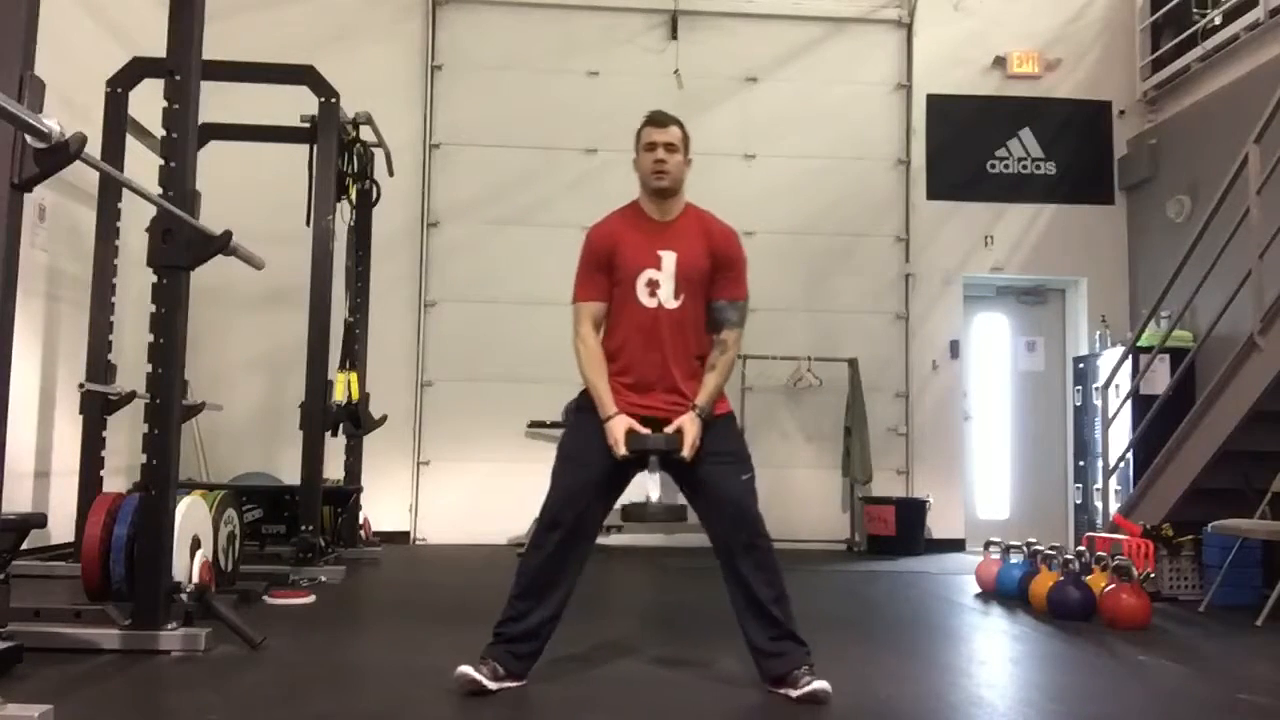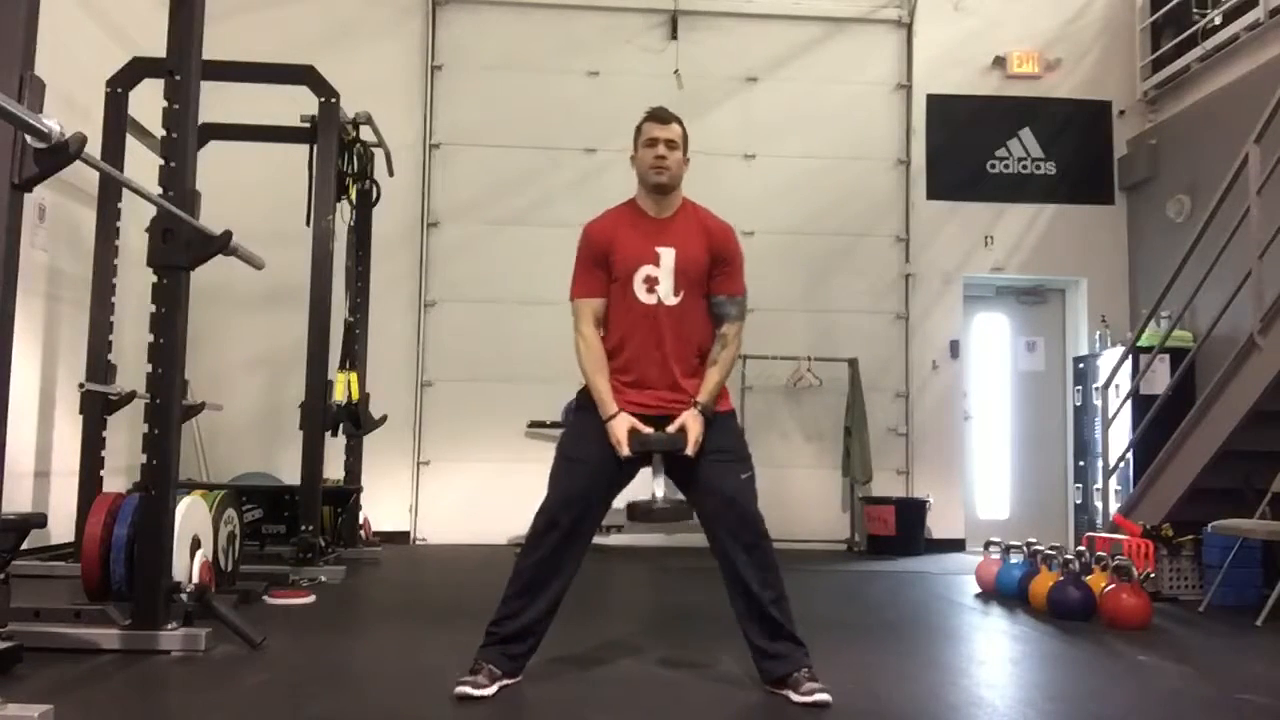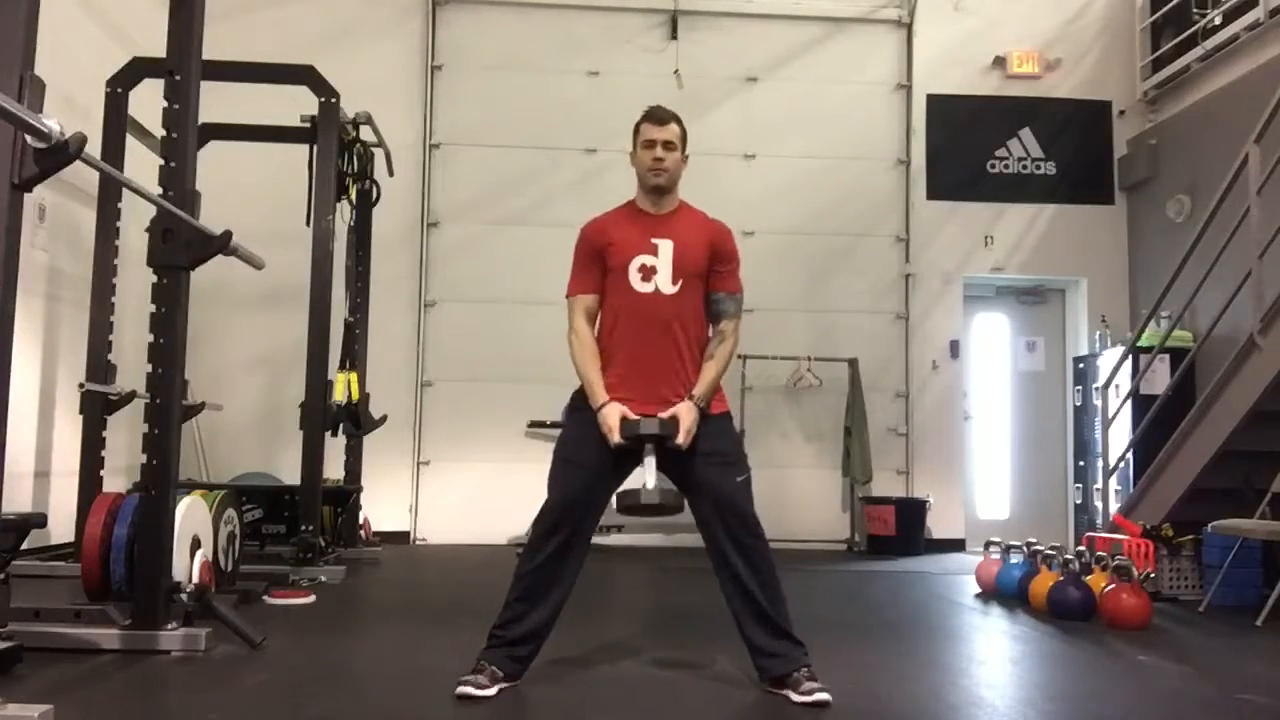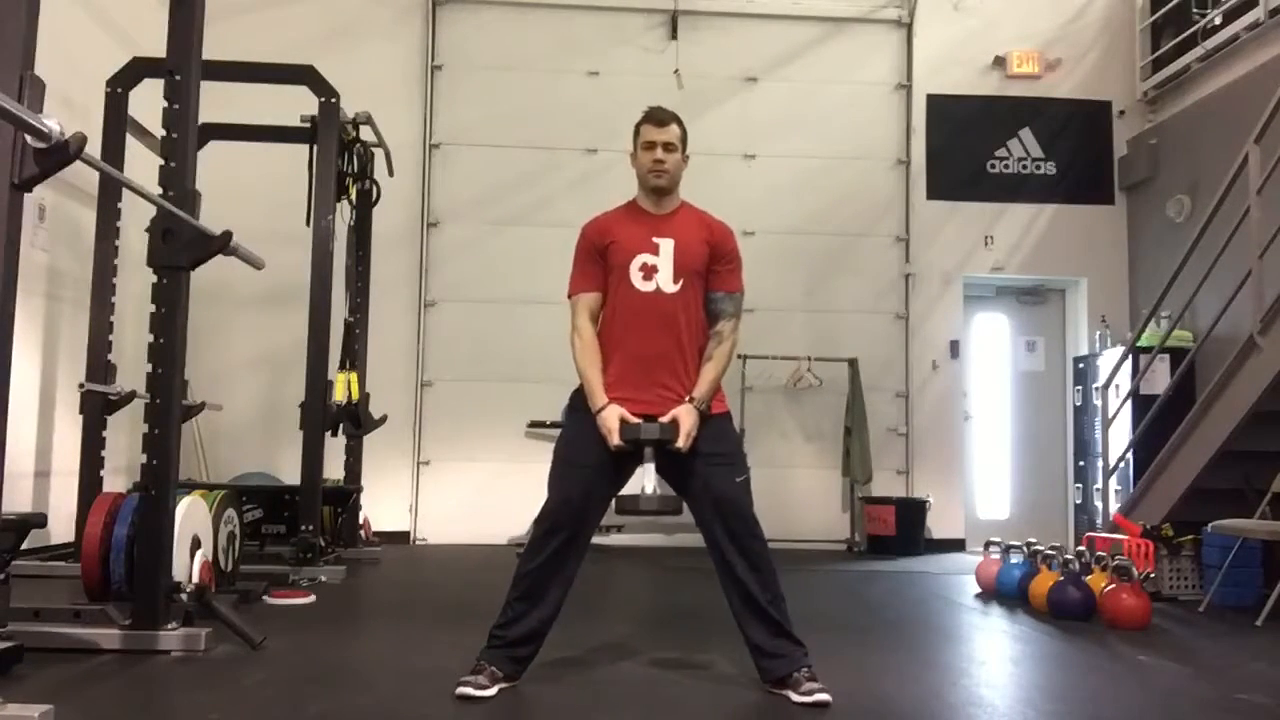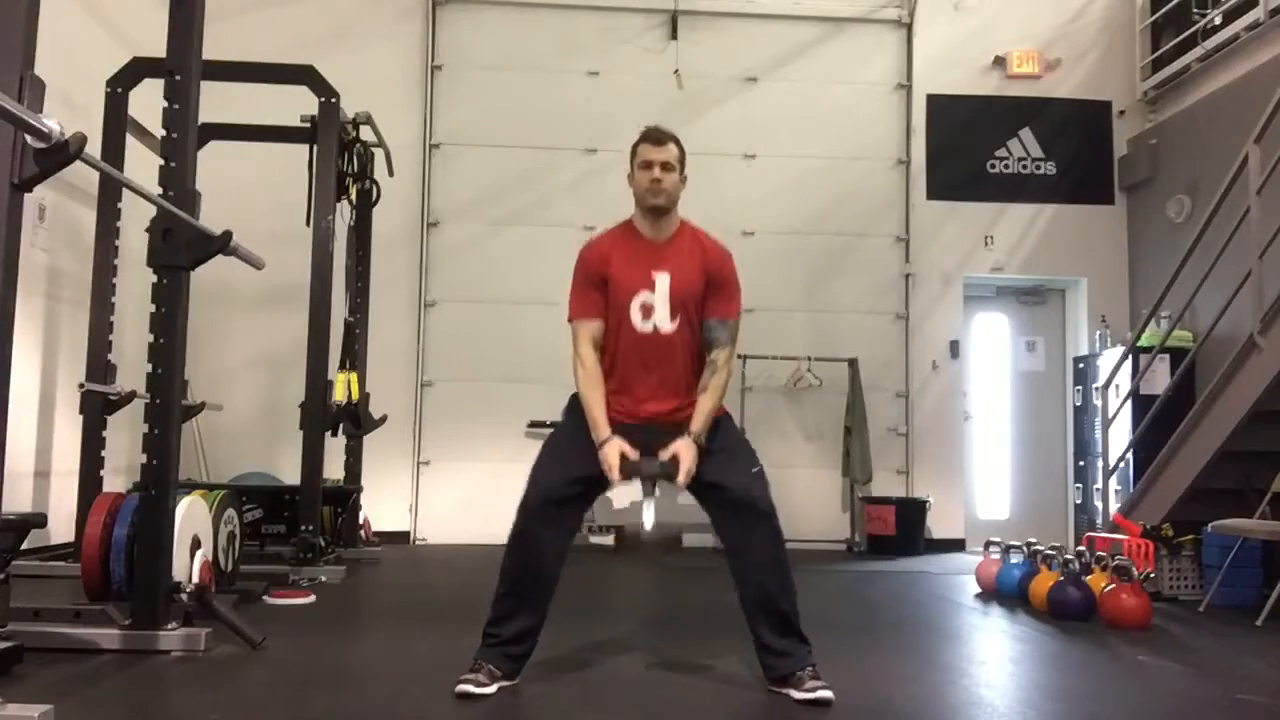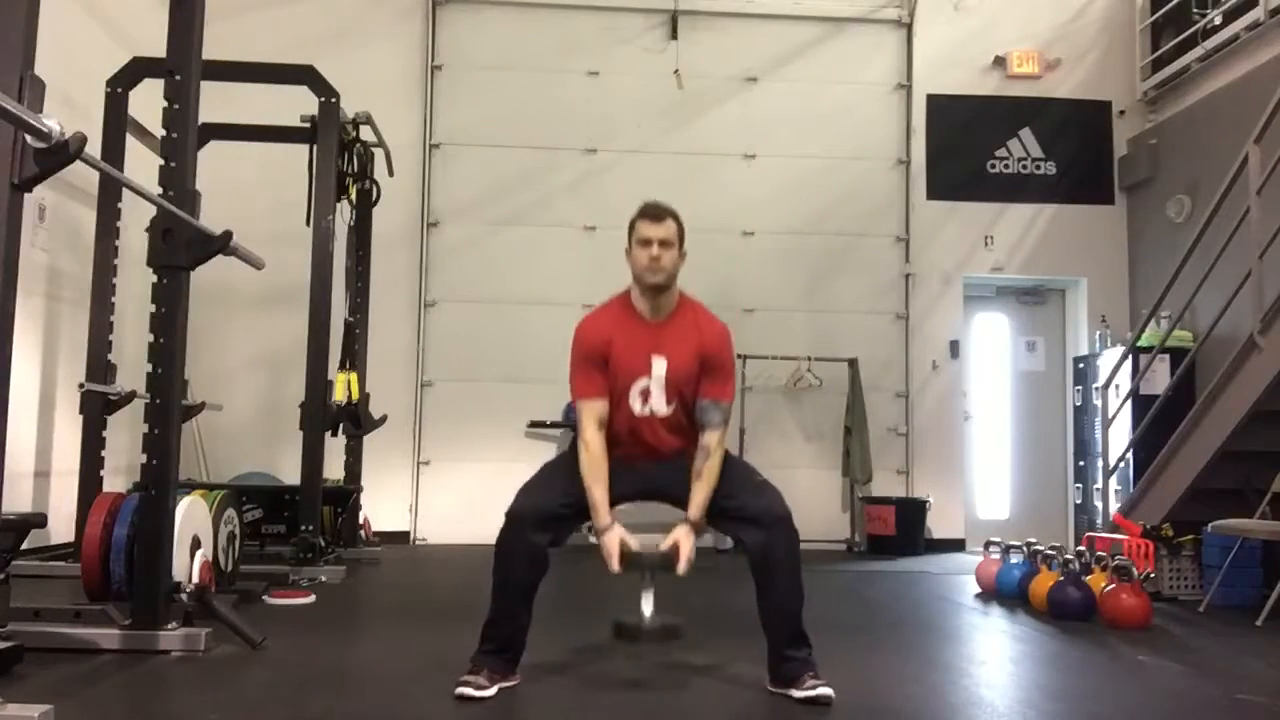
dt=0.3s
person 1, frame 1
left shoulder: (720, 239)
right shoulder: (605, 236)
left elbow: (729, 334)
right elbow: (587, 331)
left wrist: (698, 412)
right wrist: (610, 414)
left hip: (699, 411)
right hip: (613, 408)
left knee: (742, 529)
right knee: (562, 525)
left ankle: (786, 664)
right ankle: (506, 658)
person 1, frame 2
left shoulder: (716, 235)
right shoulder: (601, 233)
left elbow: (730, 329)
right elbow: (587, 329)
left wrist: (701, 409)
right wrist: (611, 412)
left hip: (698, 409)
right hip: (612, 407)
left knee: (742, 530)
right knee: (558, 525)
left ankle: (787, 665)
right ankle: (499, 658)
person 1, frame 3
left shoulder: (713, 236)
right shoulder: (599, 233)
left elbow: (726, 328)
right elbow: (581, 324)
left wrist: (696, 402)
right wrist: (601, 403)
left hip: (696, 410)
right hip: (607, 408)
left knee: (738, 531)
right knee: (559, 528)
left ankle: (786, 666)
right ankle: (501, 659)
person 1, frame 4
left shoulder: (714, 235)
right shoulder: (600, 231)
left elbow: (725, 327)
right elbow: (583, 323)
left wrist: (697, 404)
right wrist: (601, 405)
left hip: (696, 412)
right hip: (607, 408)
left knee: (737, 532)
right knee: (559, 528)
left ankle: (786, 666)
right ankle: (501, 659)
person 1, frame 5
left shoulder: (713, 258)
right shoulder: (598, 254)
left elbow: (719, 355)
right elbow: (586, 351)
left wrist: (694, 438)
right wrist: (603, 438)
left hip: (690, 414)
right hip: (610, 413)
left knee: (754, 511)
right knee: (543, 505)
left ankle: (789, 665)
right ankle: (499, 658)
person 1, frame 6
left shoulder: (711, 334)
right shoulder: (595, 330)
left elbow: (712, 437)
right elbow: (591, 431)
left wrist: (692, 523)
right wrist: (604, 525)
left hip: (684, 459)
right hip: (613, 457)
left knee: (772, 520)
right knee: (526, 517)
left ankle: (792, 667)
right ankle: (496, 661)
